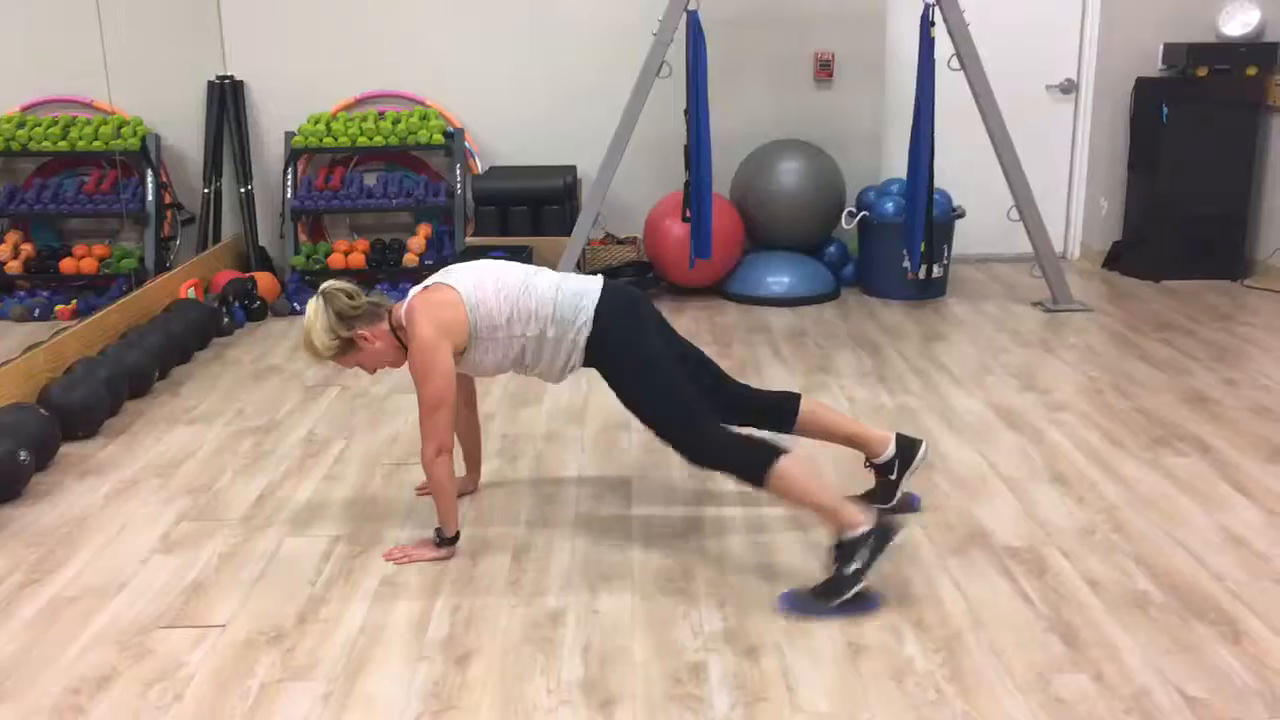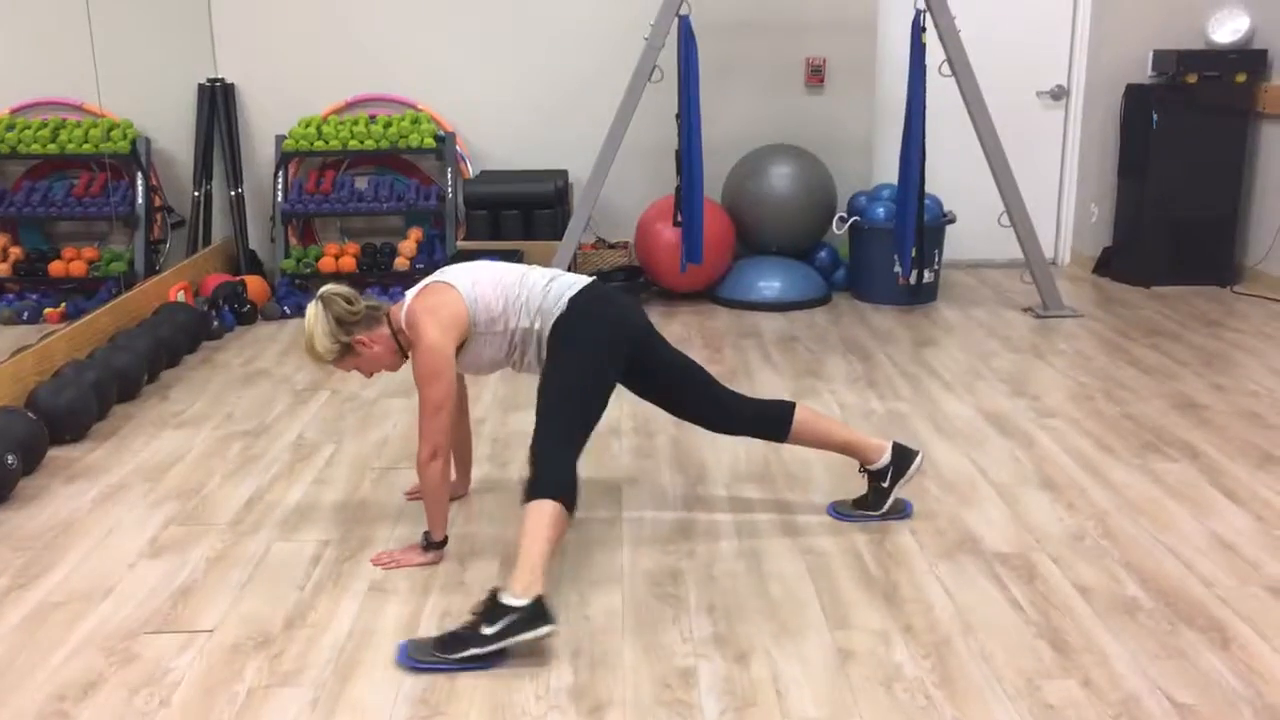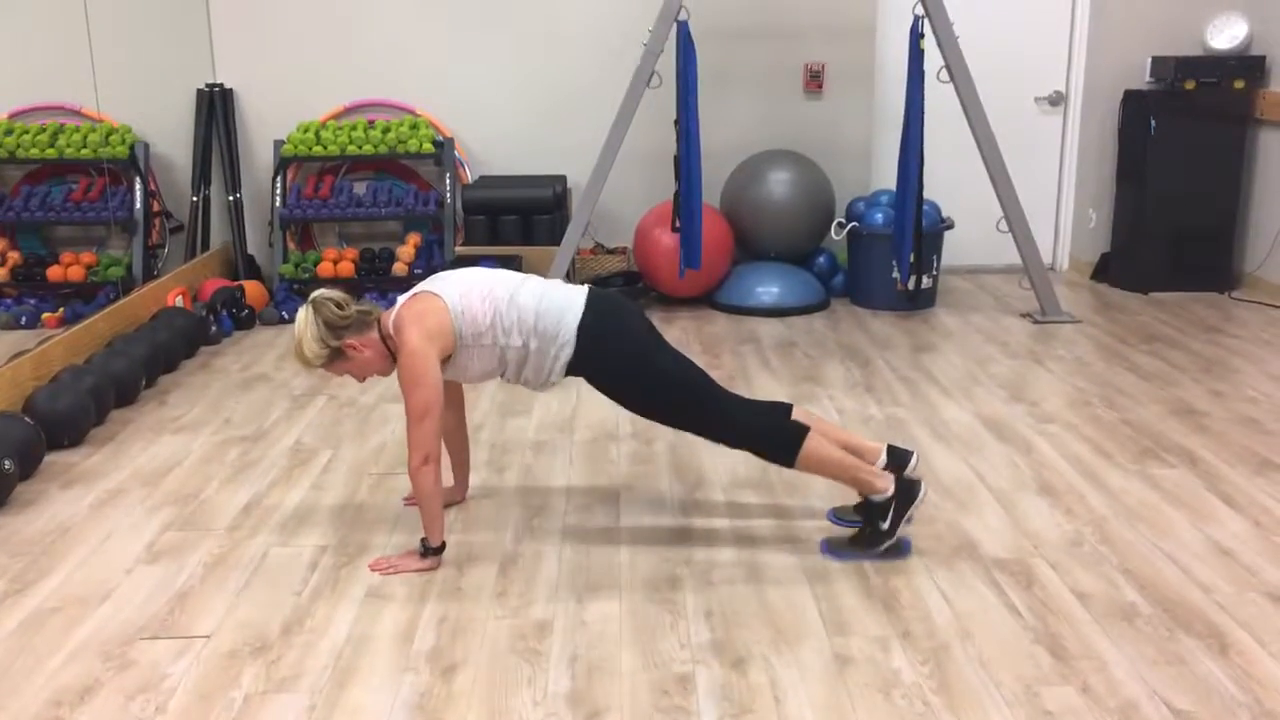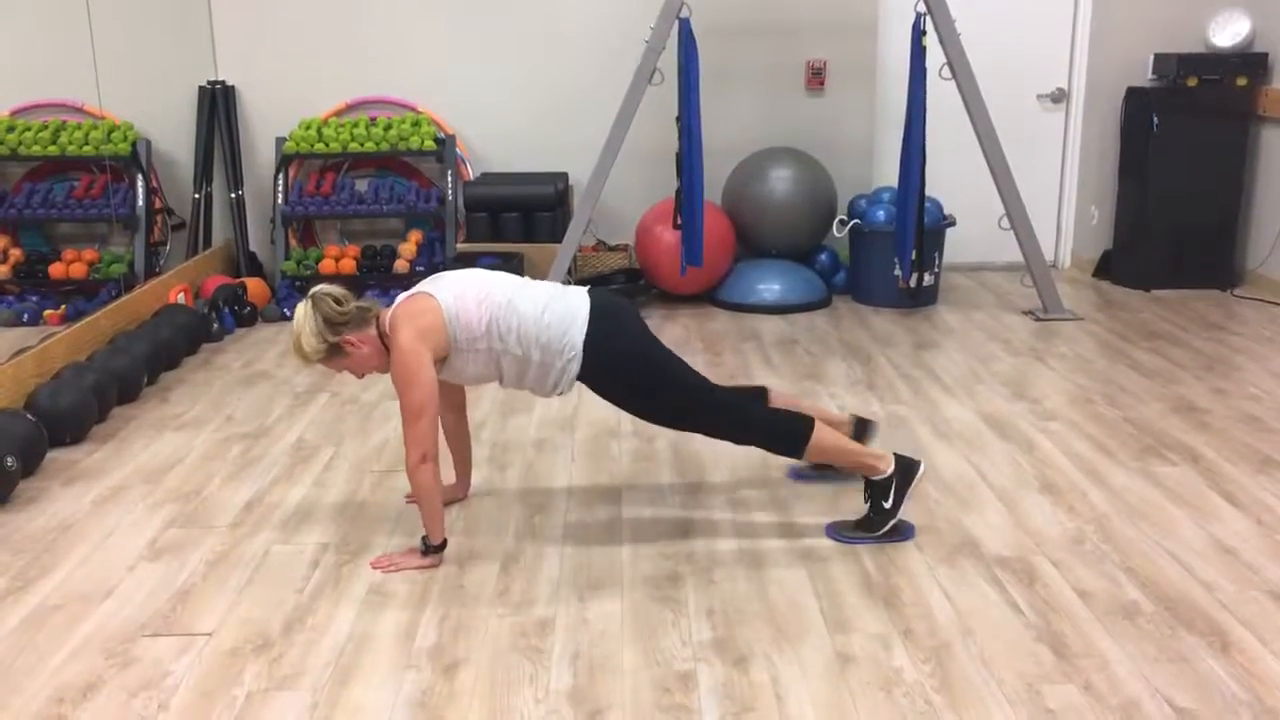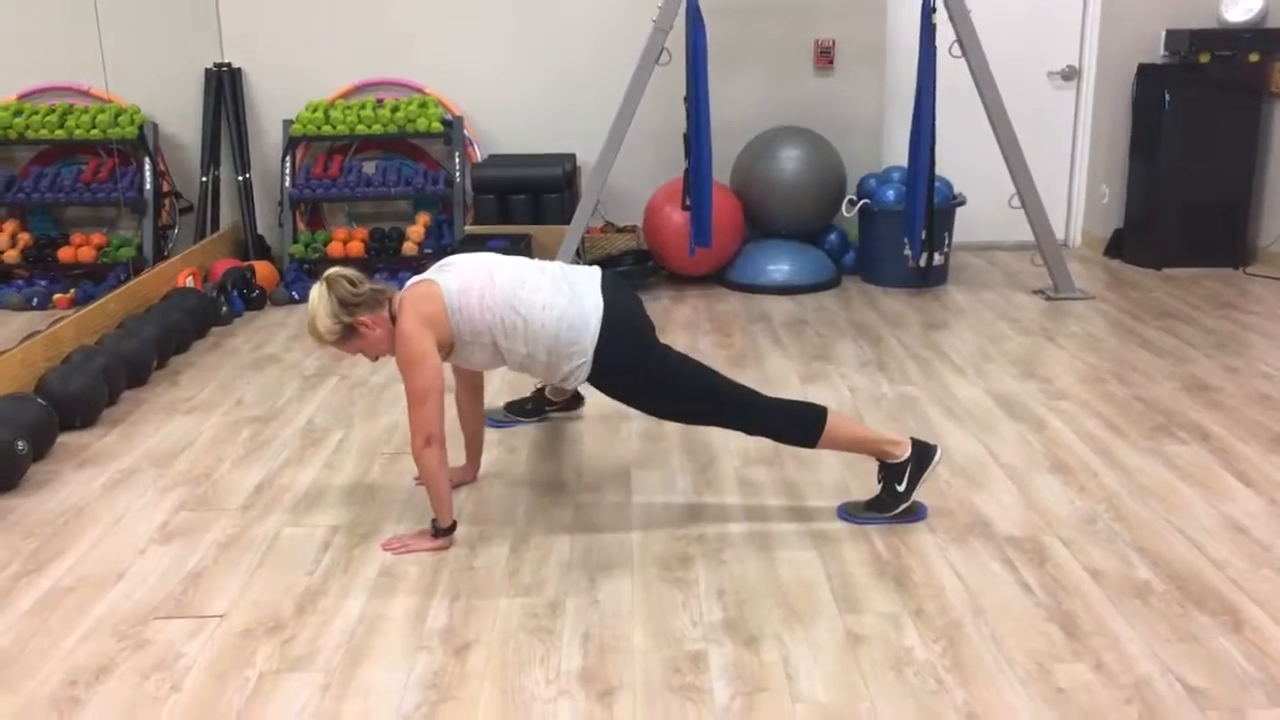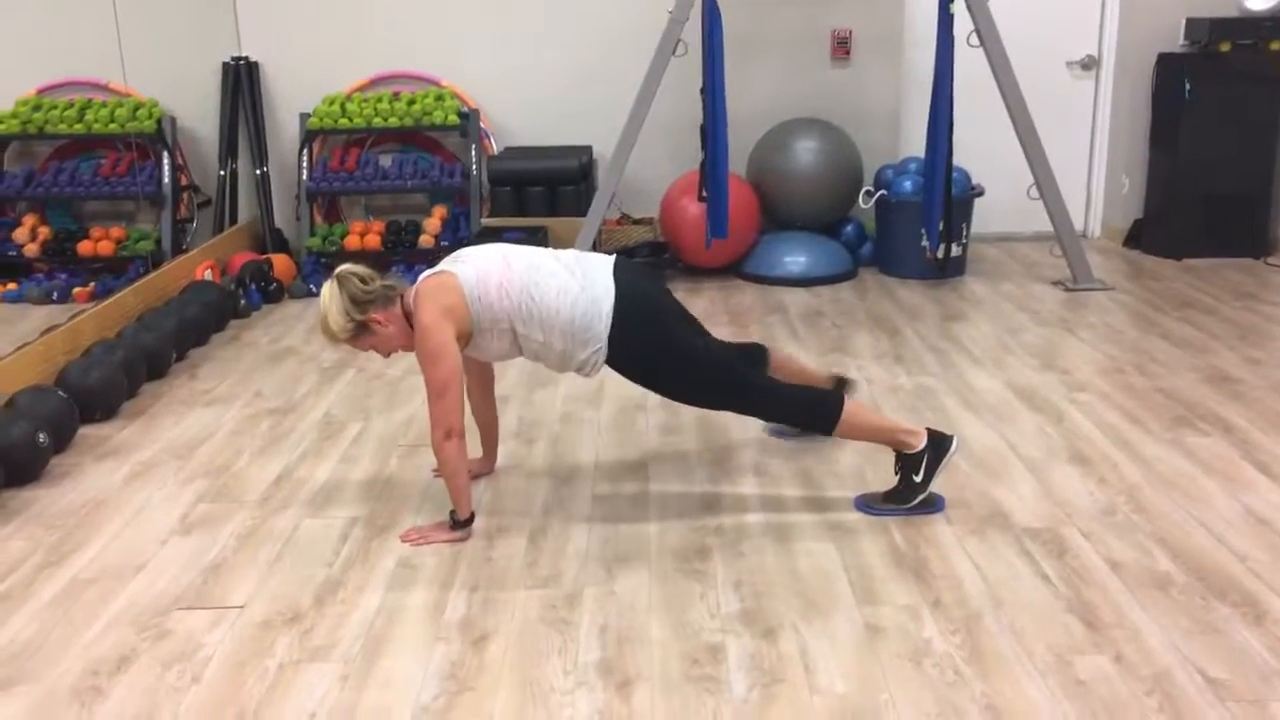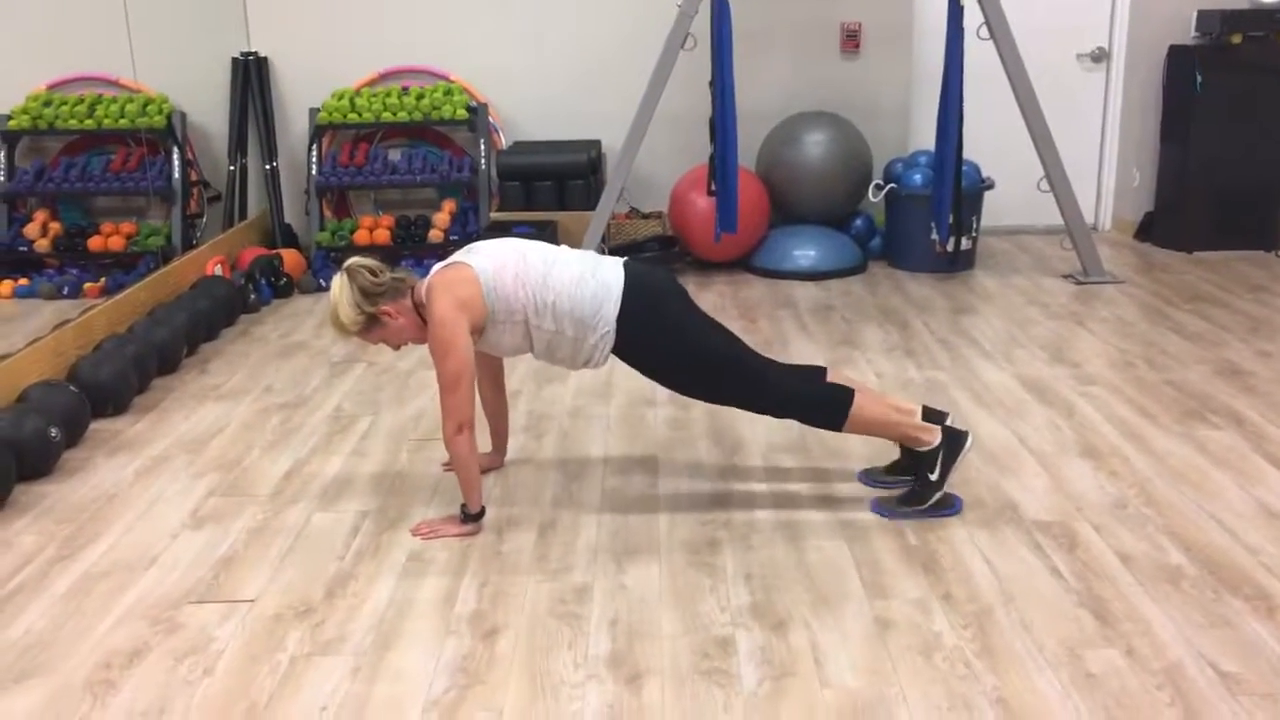
dt=0.5s
person 1, frame 1
left shoulder: (424, 329)
right shoulder: (427, 311)
left elbow: (435, 446)
right elbow: (462, 400)
left wrist: (444, 537)
right wrist: (470, 476)
left hip: (603, 326)
right hip: (608, 311)
left knee: (700, 437)
right knee: (735, 402)
left ankle: (857, 528)
right ankle: (887, 448)
person 1, frame 2
left shoulder: (426, 328)
right shoulder: (418, 313)
left elbow: (431, 446)
right elbow: (456, 409)
left wrist: (432, 542)
right wrist: (460, 481)
left hip: (584, 321)
right hip: (600, 315)
left knee: (552, 459)
right knee: (726, 411)
left ankle: (519, 604)
right ankle: (883, 455)
person 1, frame 3
left shoulder: (412, 335)
right shoulder: (419, 318)
left elbow: (421, 455)
right elbow: (451, 411)
left wrist: (430, 548)
right wrist: (459, 487)
left hip: (594, 335)
right hip: (595, 321)
left knee: (721, 421)
right knee: (725, 408)
left ankle: (882, 487)
right ankle: (877, 453)
person 1, frame 4
left shoulder: (405, 337)
right shoulder: (419, 314)
left elbow: (419, 453)
right elbow: (452, 405)
left wrist: (432, 546)
right wrist: (461, 484)
left hip: (594, 344)
right hip: (594, 317)
left knee: (724, 418)
right knee: (705, 401)
left ankle: (883, 468)
right ankle: (845, 424)
person 1, frame 5
left shoulder: (412, 323)
right shoulder: (431, 294)
left elbow: (426, 439)
right elbow: (469, 379)
left wrist: (441, 527)
right wrist: (470, 466)
left hip: (601, 343)
right hip: (599, 298)
left knee: (737, 409)
left ankle: (900, 453)
right ankle: (558, 390)
person 1, frame 6
left shoulder: (429, 315)
right shoulder: (444, 292)
left elbow: (445, 430)
right elbow: (479, 378)
left wrist: (459, 519)
right wrist: (488, 458)
left hip: (618, 322)
right hip: (617, 285)
left knee: (748, 393)
right knee: (716, 358)
left ankle: (915, 442)
right ankle: (826, 382)
person 1, frame 7
left shoulder: (442, 306)
right shoulder: (457, 285)
left elbow: (457, 423)
right elbow: (489, 372)
left wrist: (469, 513)
right wrist: (497, 452)
left hip: (629, 317)
right hip: (631, 290)
left knee: (765, 391)
right knee: (764, 375)
left ankle: (929, 439)
right ankle: (915, 414)
